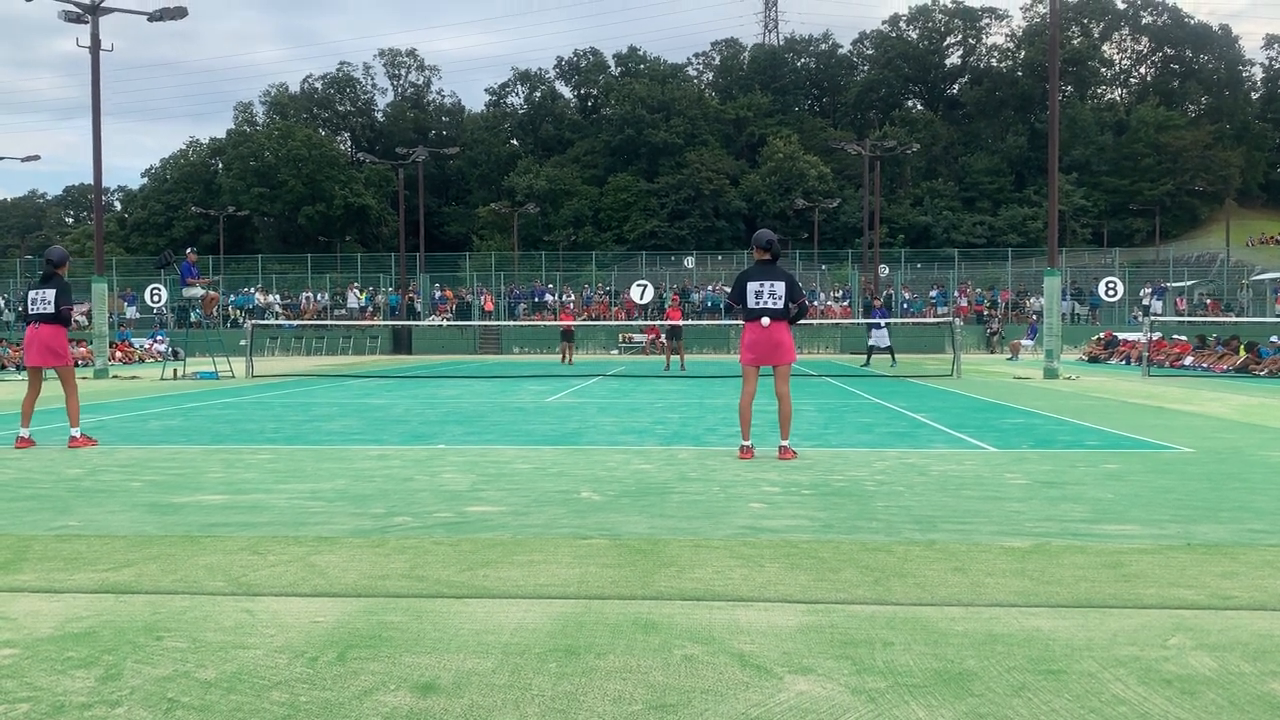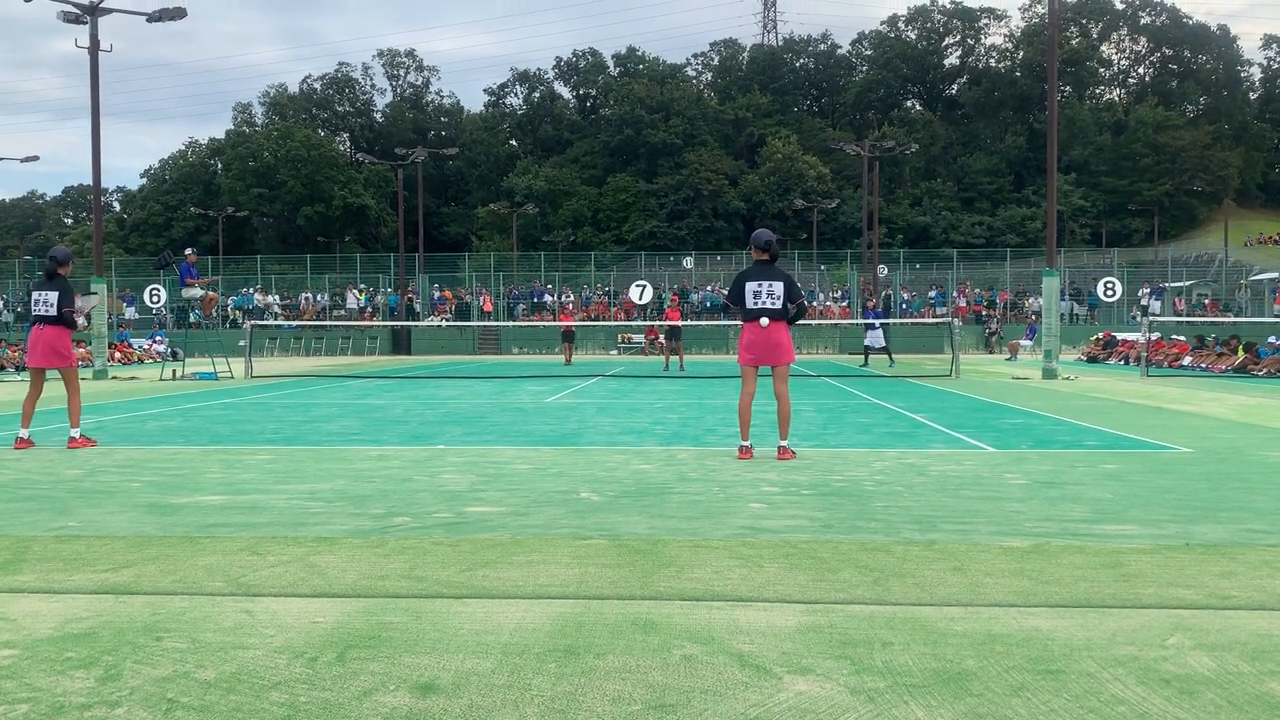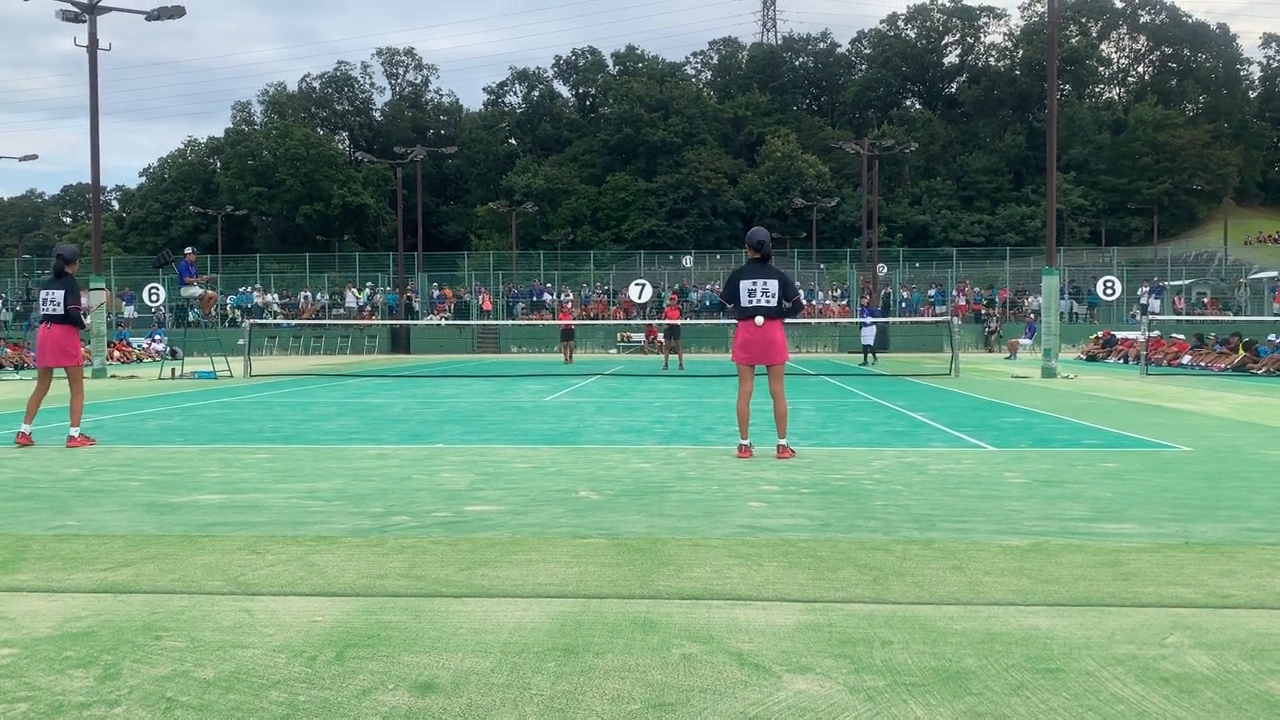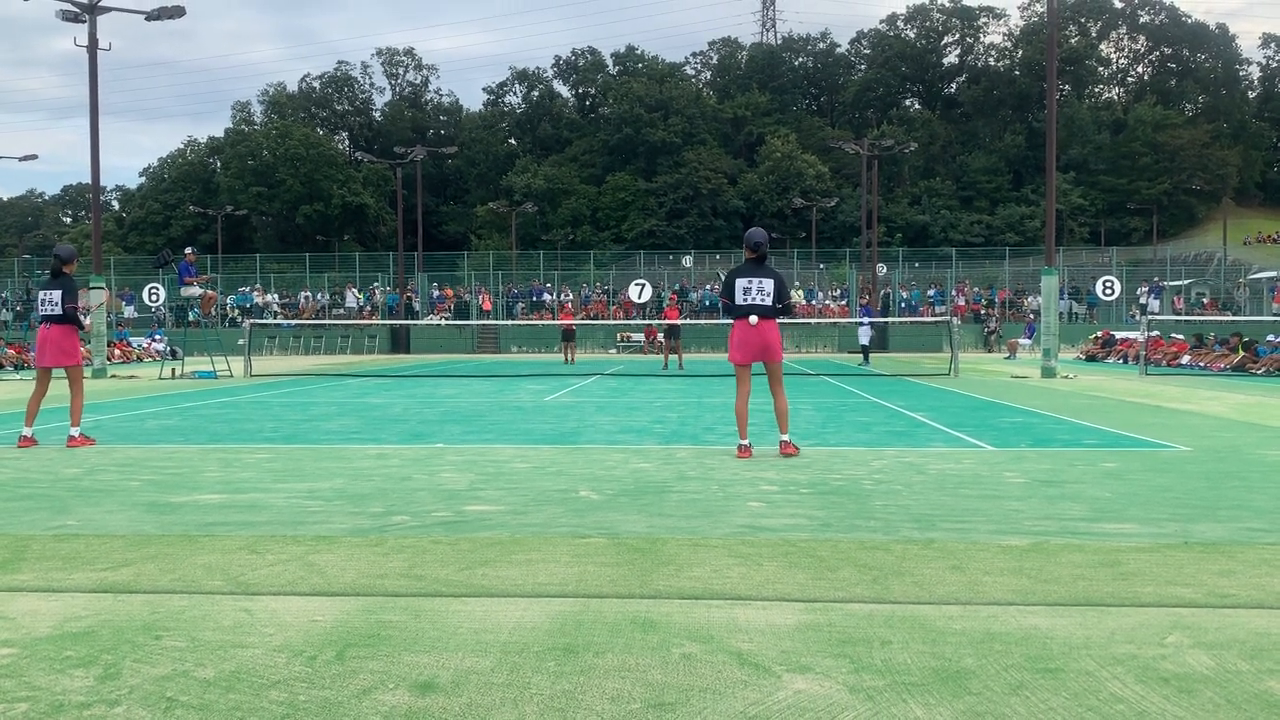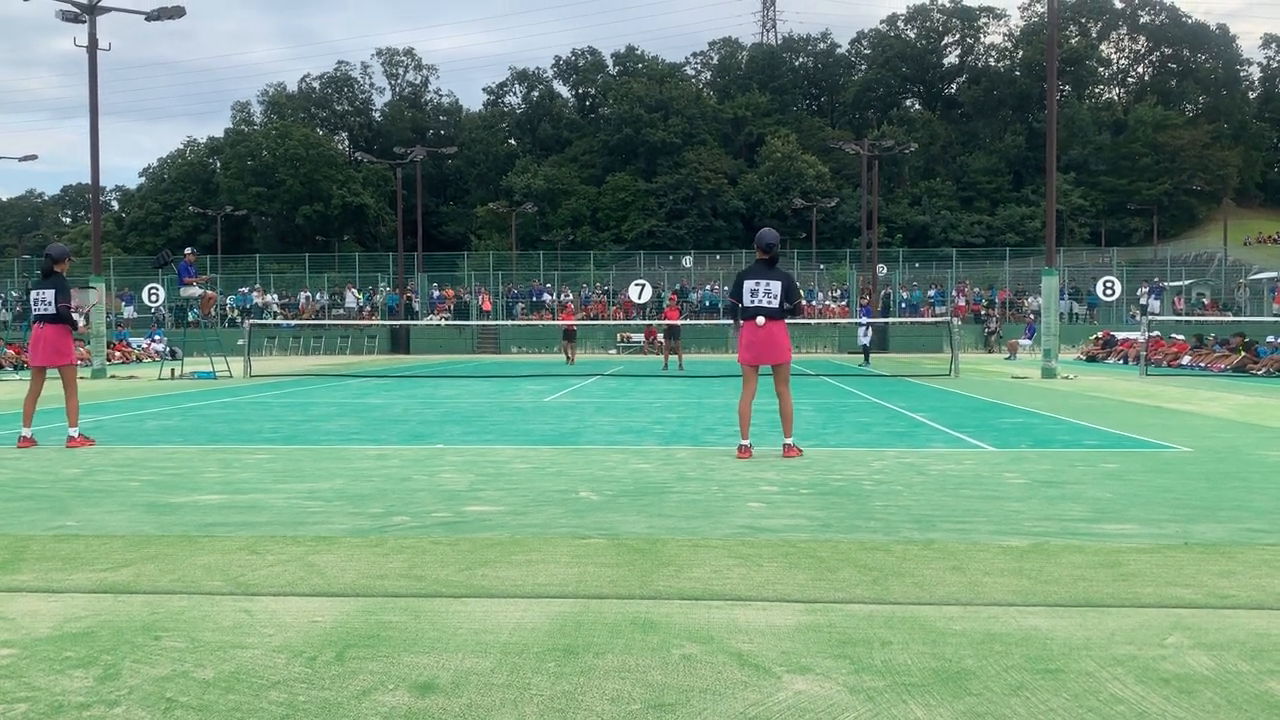
dt=0.3s
person 1, frame 1
left shoulder: (745, 276)
right shoulder: (786, 276)
left elbow: (731, 307)
right elbow: (803, 308)
right wrist: (788, 321)
left hip: (753, 334)
right hip: (780, 334)
left knee: (748, 391)
right knee: (783, 391)
left ankle: (745, 445)
right ankle: (784, 446)
person 1, frame 2
left shoulder: (744, 276)
right shoulder: (784, 277)
left elbow: (728, 307)
right elbow: (802, 308)
right wrist: (786, 322)
left hip: (751, 335)
right hip: (778, 335)
left knee: (747, 392)
right knee: (782, 392)
left ankle: (745, 446)
right ankle: (783, 446)
person 1, frame 3
left shoulder: (738, 274)
right shoulder: (778, 275)
left elbow: (723, 306)
right elbow: (798, 306)
left hip: (746, 333)
right hip: (773, 333)
left knee: (745, 391)
right knee: (778, 392)
left ankle: (744, 445)
right ankle: (782, 444)
person 1, frame 4
left shoulder: (734, 274)
right shoulder: (774, 275)
left elbow: (726, 309)
right elbow: (788, 309)
left hip: (742, 333)
right hip: (768, 332)
left knee: (743, 391)
right knee: (778, 390)
left ankle: (744, 444)
right ankle: (785, 441)
person 1, frame 5
left shoulder: (744, 275)
right shoulder: (784, 277)
left elbow: (733, 307)
right elbow: (798, 309)
left wrist: (737, 323)
left hip: (751, 333)
right hip: (776, 333)
left knee: (748, 391)
right knee: (783, 391)
left ankle: (744, 444)
right ankle: (789, 444)
person 2, frame 1
left shoulder: (34, 286)
right shoulder: (62, 285)
left elbow: (28, 316)
right elbow: (64, 314)
right wrist: (70, 323)
left hip: (32, 335)
right hip: (54, 335)
left knee: (33, 389)
right knee: (70, 388)
left ankle: (23, 436)
right ankle: (75, 435)
person 2, frame 2
left shoulder: (37, 285)
right shoulder: (64, 285)
left elbow: (35, 313)
right elbow: (66, 316)
right wrist: (75, 325)
left hip: (36, 335)
right hip: (57, 336)
left knee: (34, 390)
right knee: (73, 389)
left ankle: (22, 436)
right ankle: (75, 436)
person 2, frame 3
left shoulder: (46, 284)
right shoulder: (70, 283)
left elbow: (44, 311)
right elbow: (72, 313)
left wrist: (77, 311)
right wrist: (83, 324)
left hip: (45, 333)
right hip: (65, 335)
left knee: (41, 388)
right knee: (77, 388)
left ankle: (24, 431)
right ankle: (75, 435)
person 2, frame 4
left shoulder: (44, 284)
right shoulder: (68, 283)
left elbow: (43, 312)
right elbow: (70, 312)
right wrist: (82, 326)
left hip: (44, 333)
right hip: (64, 335)
left knee: (39, 389)
right knee: (76, 388)
left ankle: (26, 434)
right ankle: (75, 435)
person 2, frame 5
left shoulder: (36, 284)
right shoulder: (61, 282)
left elbow: (38, 311)
right elbow: (63, 311)
right wrist: (76, 326)
left hip: (38, 333)
right hip: (58, 334)
left knee: (34, 388)
right knee: (70, 388)
left ankle: (25, 435)
right ankle: (73, 435)
